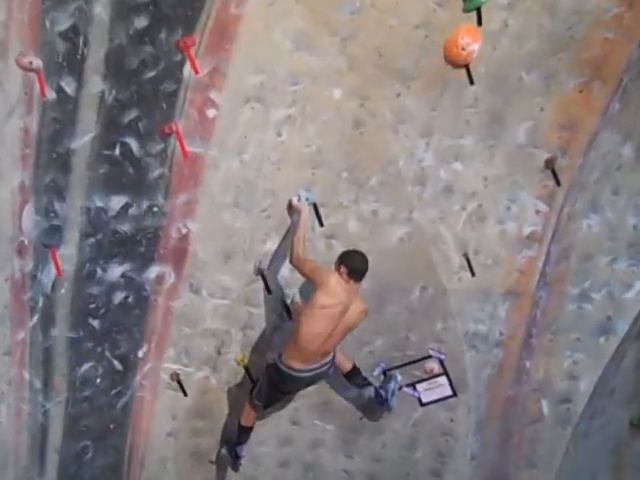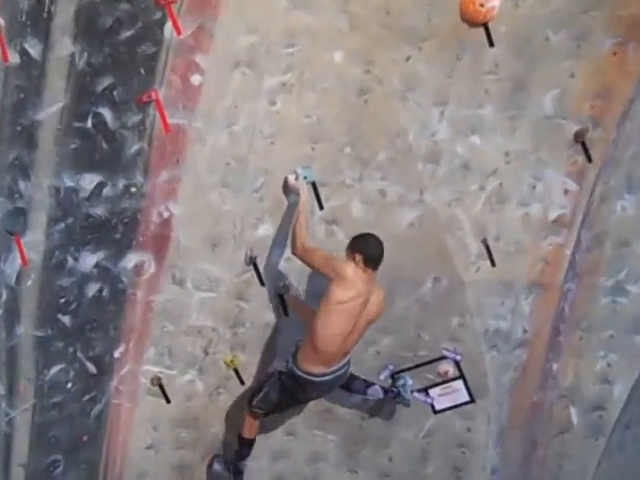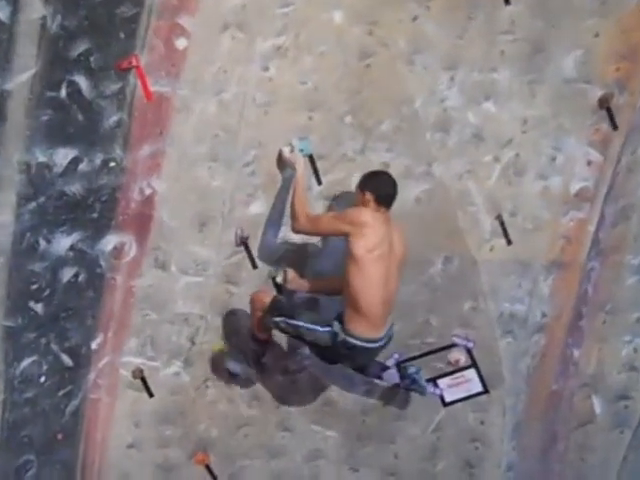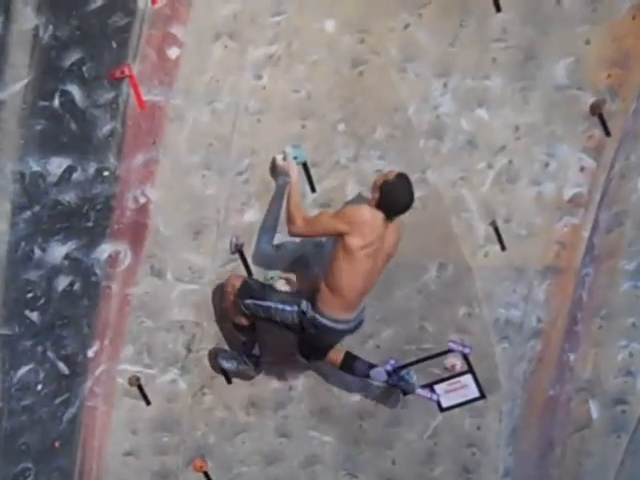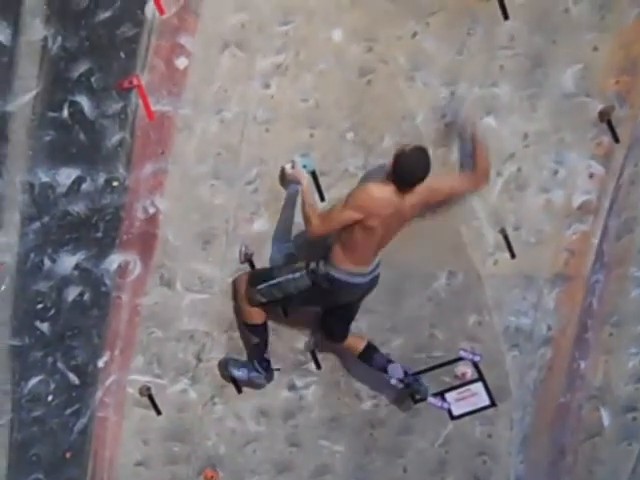
dt=0.4s
person 1, frame 1
left shoulder: (331, 282)
right shoulder: (362, 308)
left elbow: (297, 257)
left wrist: (302, 215)
right wrist: (305, 313)
left hip: (290, 372)
right hip: (323, 369)
left knee: (254, 403)
left ankle: (235, 451)
person 1, frame 2
left shoulder: (346, 273)
right shoulder: (380, 296)
left elbow: (300, 248)
left wrist: (302, 197)
right wrist: (301, 308)
left hip: (304, 377)
right hip: (338, 373)
left knee: (254, 409)
person 1, frame 3
left shoulder: (361, 219)
right shoulder: (397, 236)
left elbow: (302, 222)
right wrist: (304, 284)
left hip: (353, 344)
right hip: (380, 341)
left knee: (261, 300)
left ankle: (256, 360)
person 1, frame 4
left shoulder: (360, 217)
right shoulder: (395, 234)
left elbow: (297, 226)
left wrist: (292, 177)
right wrist: (308, 284)
left hip: (322, 320)
right hip: (351, 320)
left knee: (233, 287)
right knee: (315, 350)
left ankle: (248, 357)
right ankle: (389, 375)
person 1, frame 5
left shoulder: (371, 195)
right shoulder: (427, 192)
left elbow: (317, 227)
right elbow: (480, 178)
left wrist: (303, 182)
right wrist: (474, 136)
left hip: (335, 279)
right hip: (366, 278)
left knee: (245, 286)
right knee: (338, 335)
left ankle: (259, 368)
right ankle: (405, 378)
